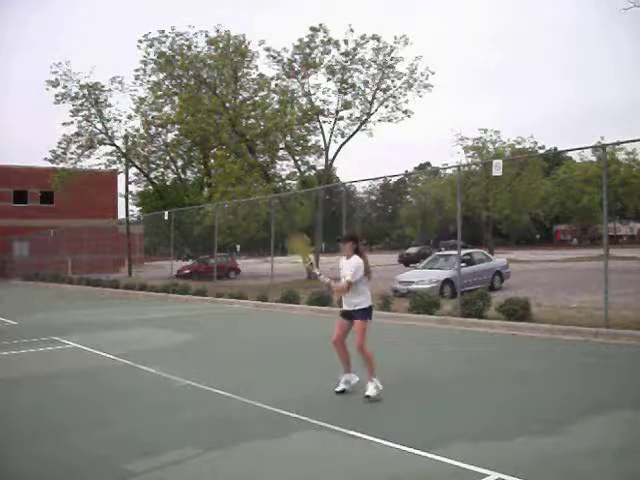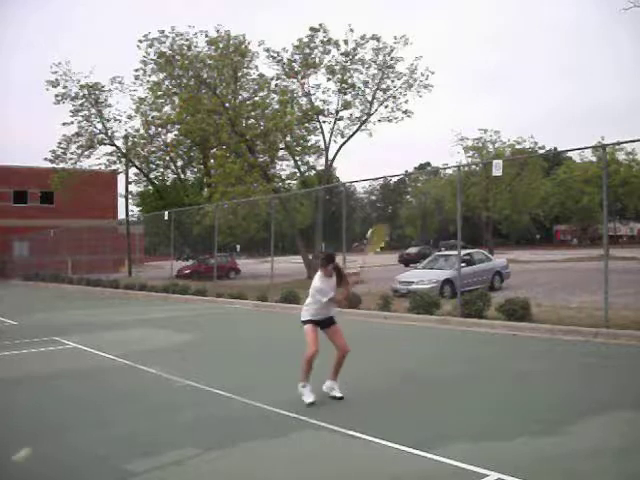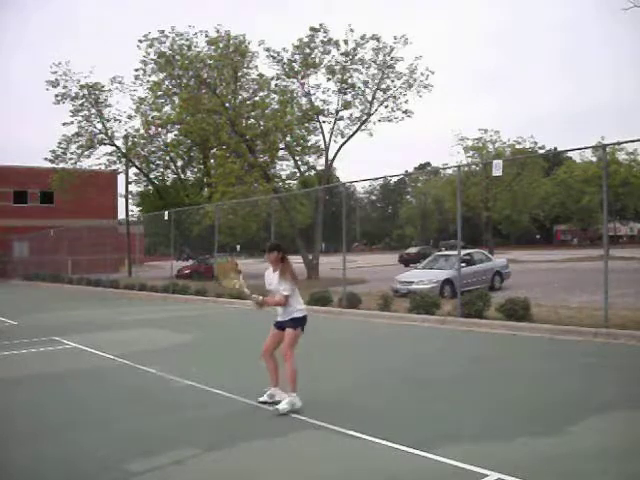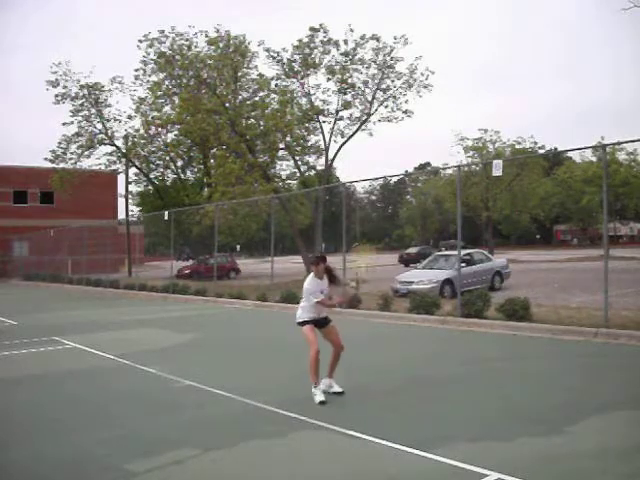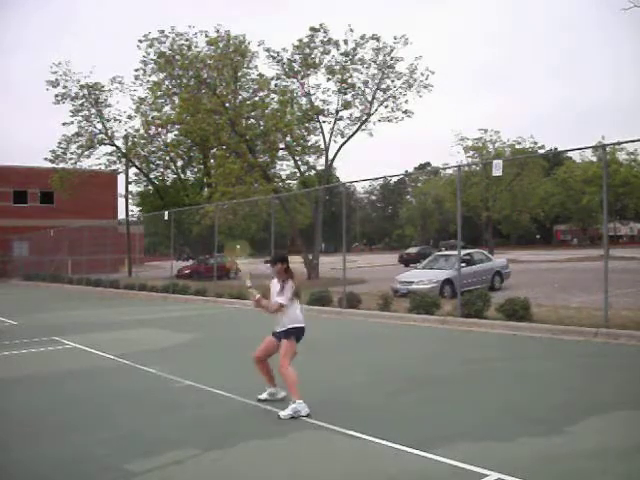
dt=1s
person 1, frame 1
left shoulder: (357, 263)
right shoulder: (343, 262)
left elbow: (344, 288)
right elbow: (341, 285)
left wrist: (331, 284)
right wrist: (333, 283)
left hip: (362, 308)
right hip: (348, 307)
left knee: (360, 345)
right knee: (337, 340)
left ankle: (373, 381)
right ankle: (349, 376)
person 1, frame 2
left shoulder: (334, 275)
right shoulder: (319, 285)
right elbow: (336, 302)
right wrist: (348, 289)
left hip: (326, 316)
right hip: (310, 316)
left knee: (343, 350)
right knee: (312, 351)
left ankle: (331, 384)
right ankle: (304, 386)
person 1, frame 3
left shoulder: (286, 274)
right shoulder: (268, 273)
left elbow: (283, 301)
left wrist: (263, 301)
right wrist: (263, 300)
left hip: (296, 316)
right hip: (282, 318)
left knee: (287, 353)
right knee: (267, 351)
left ankle: (292, 397)
right ankle: (275, 391)
person 1, frame 4
left shoulder: (326, 275)
right shoulder: (310, 285)
left elbow: (328, 297)
right elbow: (326, 304)
left hip: (321, 316)
right hip: (306, 318)
left knee: (339, 346)
right knee: (315, 349)
left ankle: (328, 381)
right ankle: (316, 388)
person 1, frame 5
left shoulder: (288, 285)
right shoulder: (274, 283)
left elbow: (275, 309)
right elbow: (270, 306)
left wrist: (260, 302)
right wrist: (259, 302)
left hip: (293, 328)
right hip: (281, 328)
left knee: (284, 365)
right knee: (258, 357)
left ankle: (298, 405)
right ankle: (274, 390)
